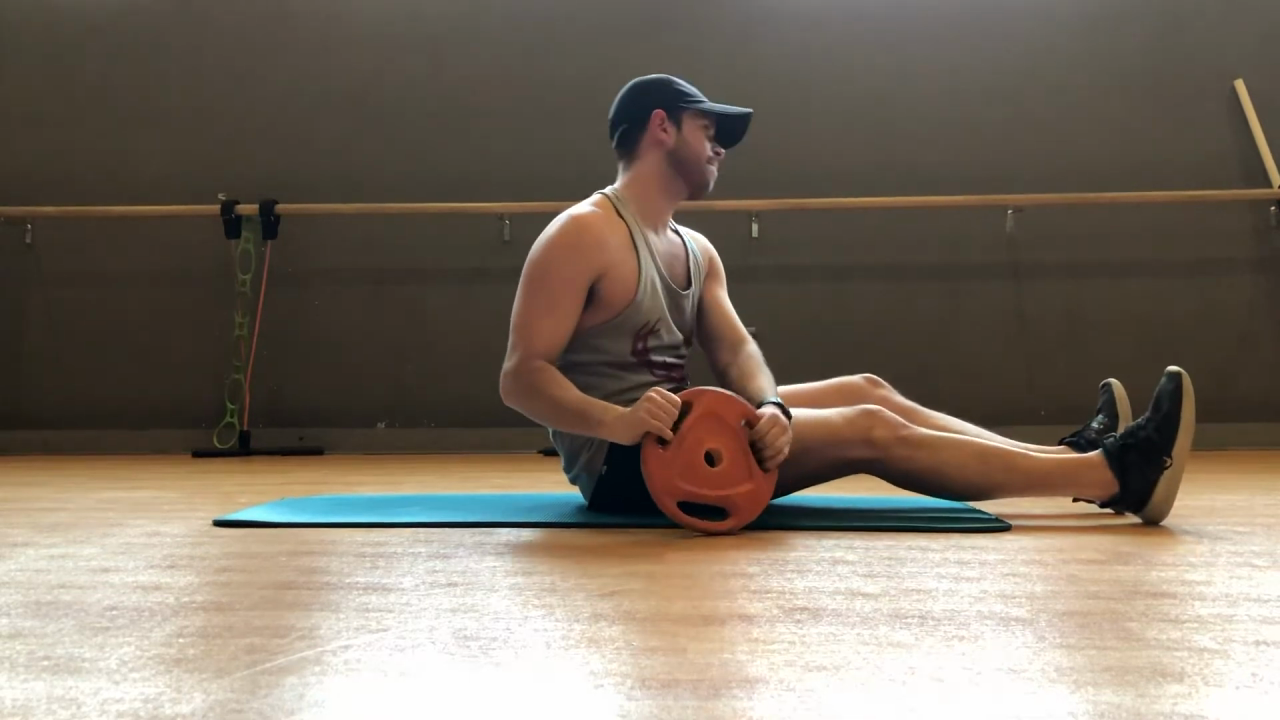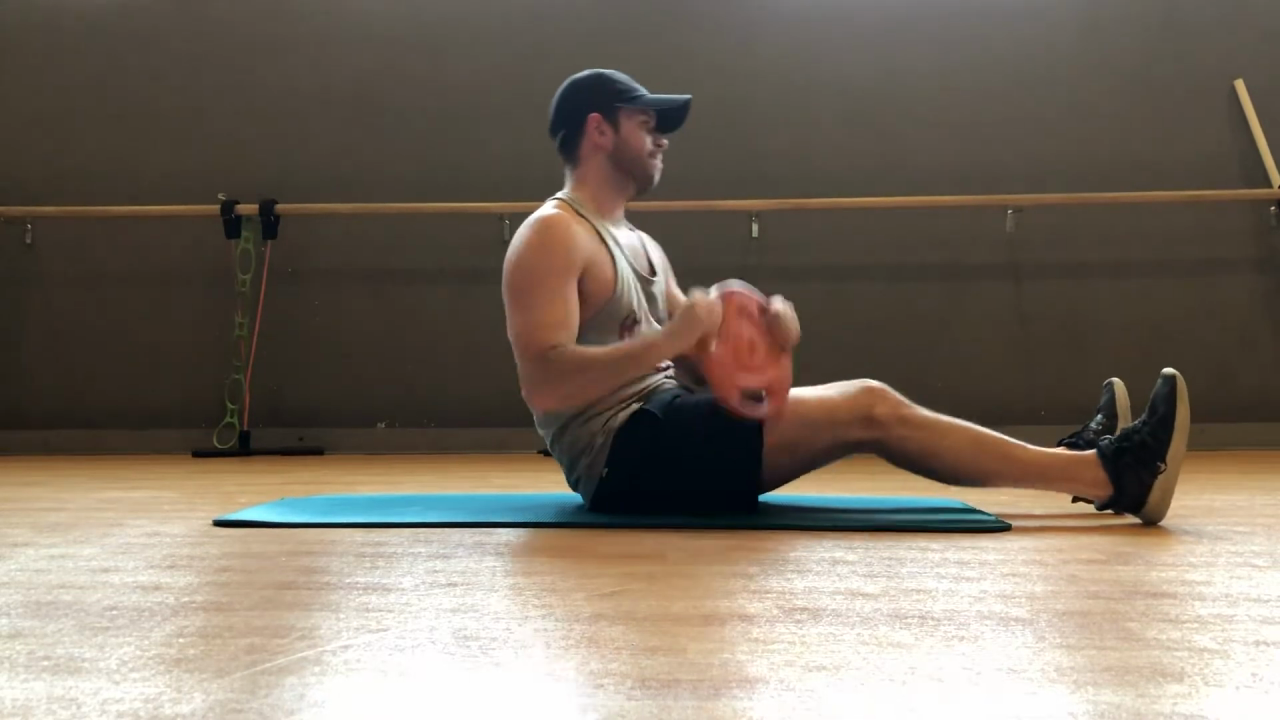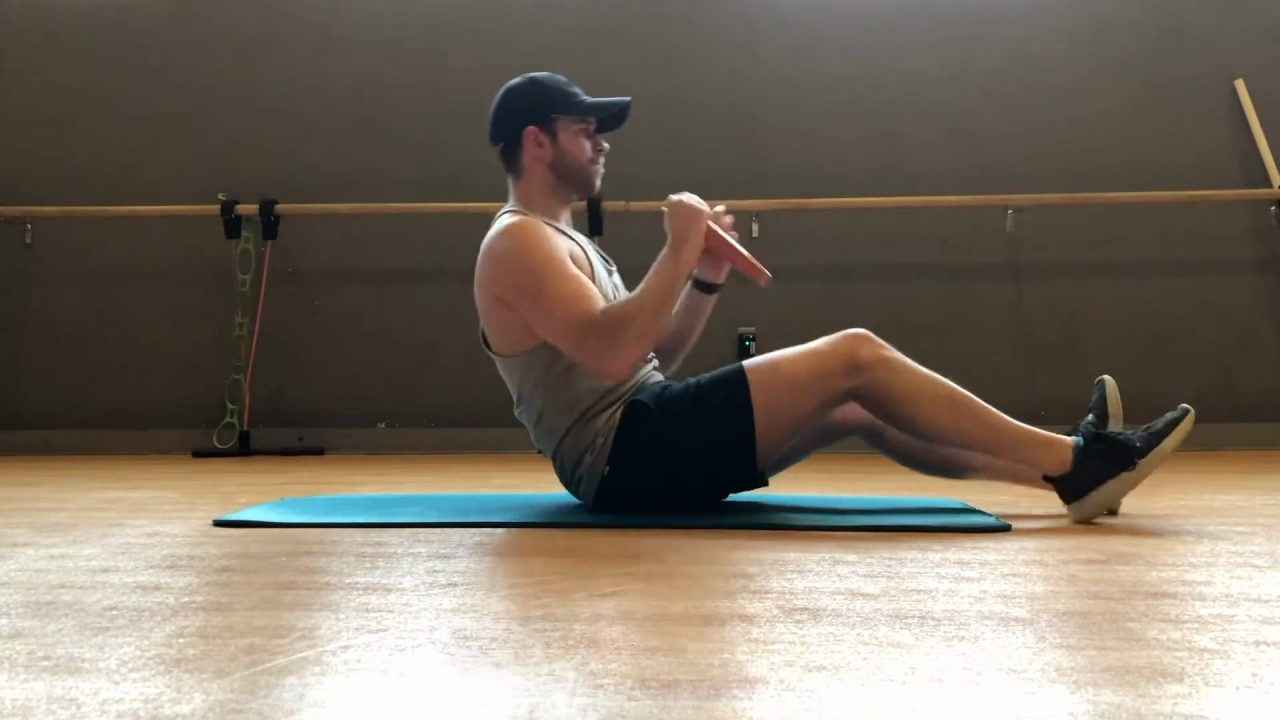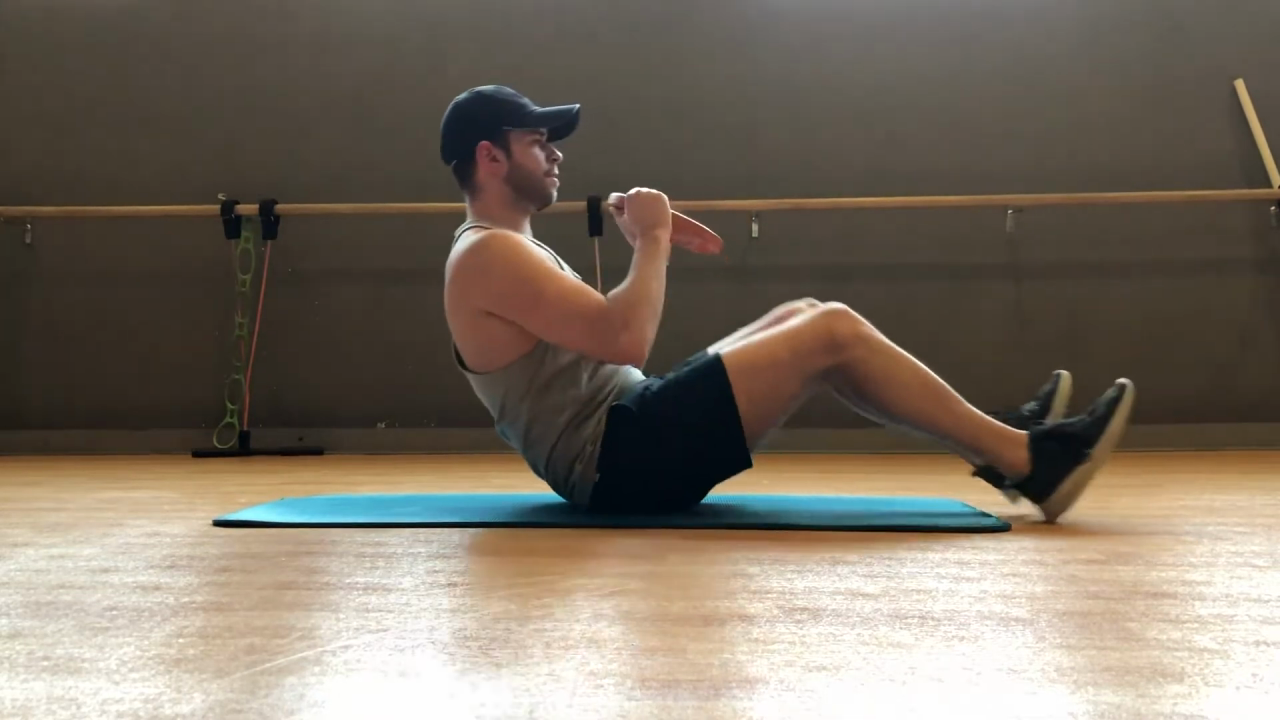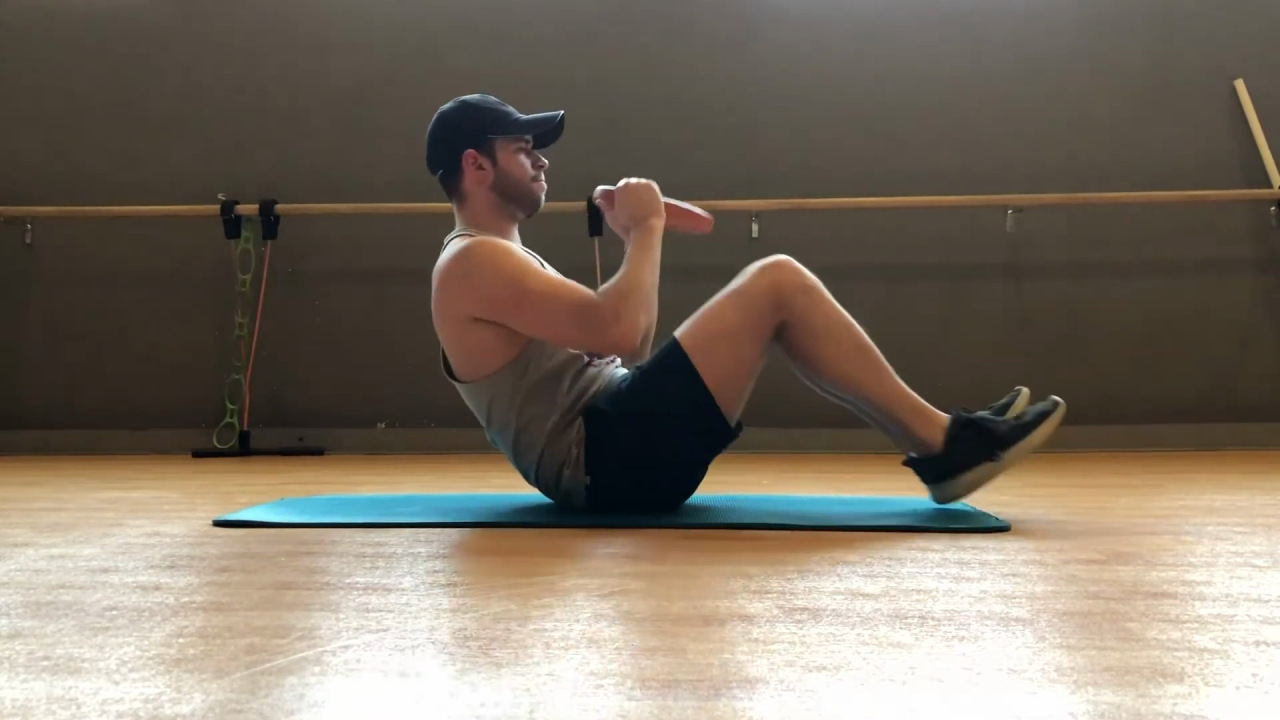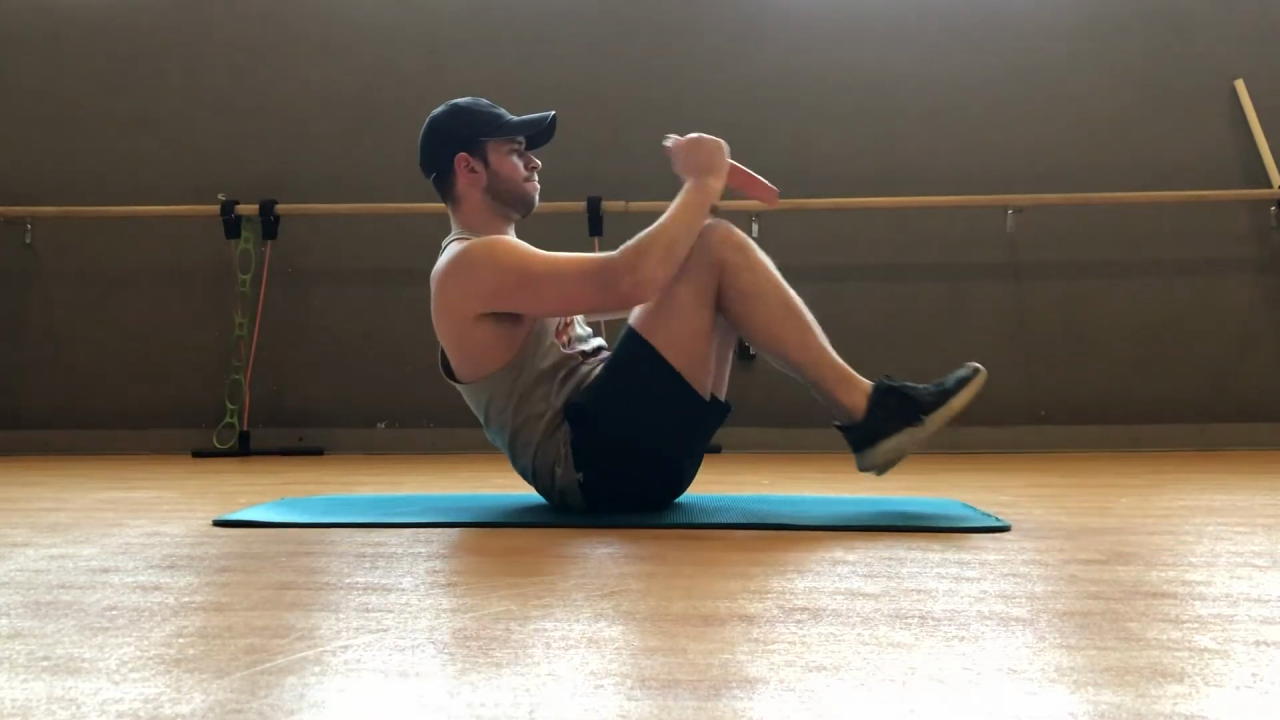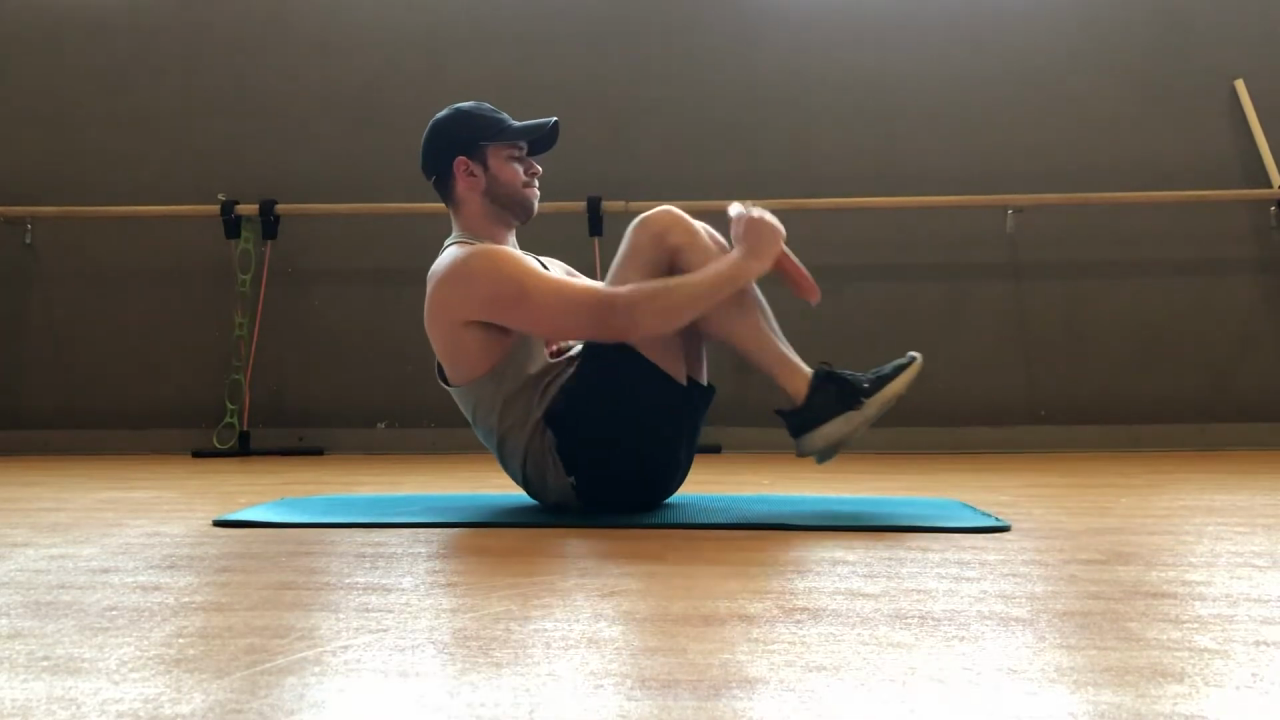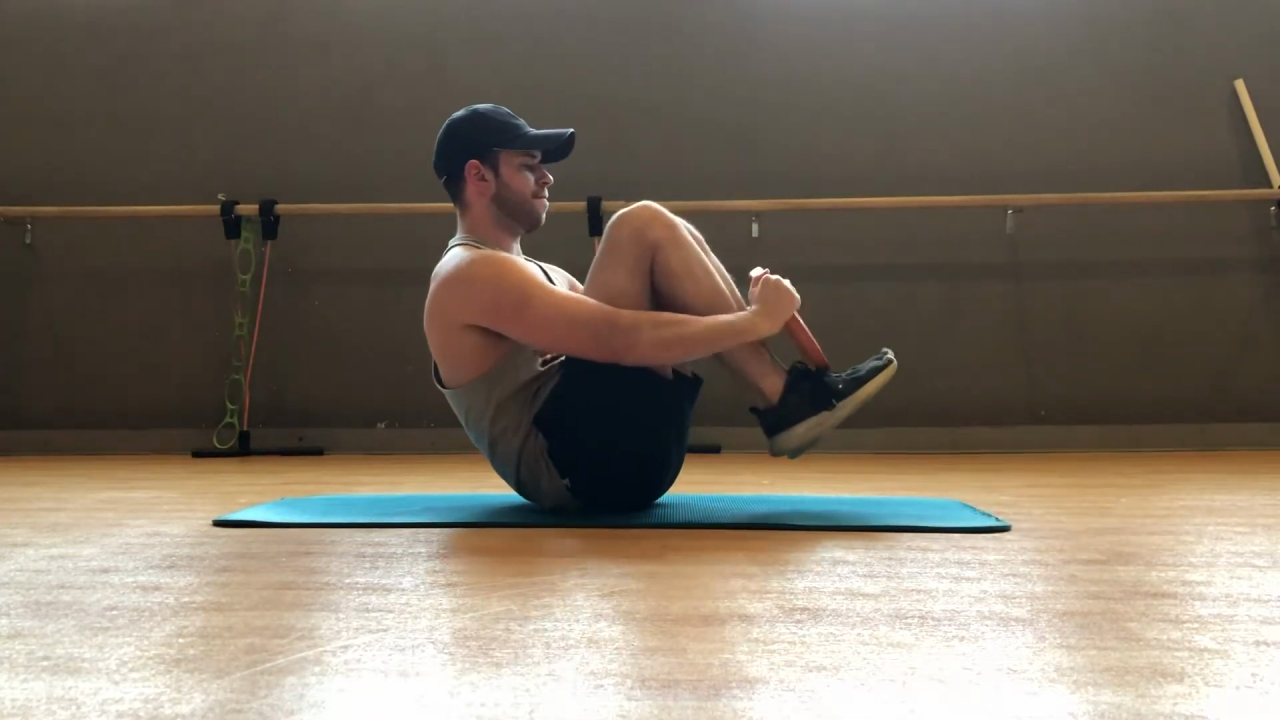
dt=0.3s
person 1, frame 1
left shoulder: (693, 249)
right shoulder: (581, 235)
left elbow: (736, 350)
right elbow: (520, 379)
left wrist: (766, 410)
right wrist: (616, 421)
left hip: (672, 437)
right hip: (622, 462)
left knee: (865, 392)
right knee: (868, 433)
left ankle: (1074, 457)
right ankle: (1117, 475)
person 1, frame 2
left shoulder: (638, 242)
right shoulder: (551, 236)
left elbow: (704, 357)
right elbow: (542, 383)
right wrist: (670, 338)
left hip: (663, 431)
right hip: (622, 459)
left knee: (865, 398)
right knee: (867, 411)
left ankle: (1071, 458)
right ankle: (1112, 477)
person 1, frame 3
left shoulder: (561, 240)
right shoulder: (517, 242)
left elbow: (654, 362)
right elbow: (615, 354)
left wrist: (705, 278)
right wrist: (678, 251)
left hip: (642, 446)
right hip: (628, 457)
left knee: (853, 406)
right knee: (857, 356)
left ankle: (1064, 461)
right ankle: (1078, 462)
person 1, frame 4
left shoulder: (513, 250)
right shoulder: (488, 256)
right elbow: (622, 340)
left wrist: (651, 257)
right wrist: (653, 242)
left hip: (622, 447)
right hip: (618, 461)
left knee: (804, 315)
right knee: (833, 332)
left ankle: (1001, 447)
right ankle: (1031, 460)
person 1, frame 5
left shoulder: (504, 261)
right shoulder: (475, 264)
left elbow: (604, 347)
right elbow: (622, 332)
left wrist: (634, 249)
right wrist: (646, 232)
left hip: (620, 451)
right hip: (610, 462)
left knee: (765, 296)
right knee: (778, 280)
left ankle: (934, 439)
right ankle: (944, 443)
person 1, frame 6
left shoulder: (502, 259)
right shoulder: (475, 264)
right elbow: (632, 284)
right wrist: (699, 188)
left hip: (618, 450)
right hip: (601, 457)
left knee: (720, 275)
right knee: (716, 246)
left ankle: (870, 414)
right ankle: (865, 410)
person 1, frame 7
left shoulder: (527, 266)
right shoulder: (471, 271)
left elbow: (627, 308)
right elbow: (626, 316)
right wrist: (745, 262)
left hip: (633, 449)
right hip: (589, 459)
left knee: (688, 239)
right knee: (665, 229)
left ankle: (809, 394)
right ankle: (811, 396)
person 1, frame 8
left shoulder: (526, 272)
right shoulder: (473, 275)
right elbow: (624, 341)
right wrist: (756, 320)
left hip: (628, 450)
right hip: (582, 460)
left knee: (673, 238)
right knee: (645, 225)
left ankle: (787, 397)
right ankle: (786, 397)
